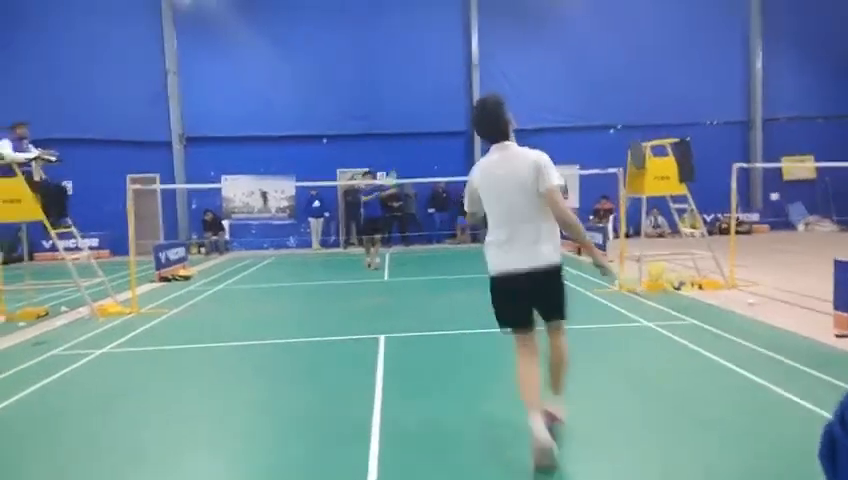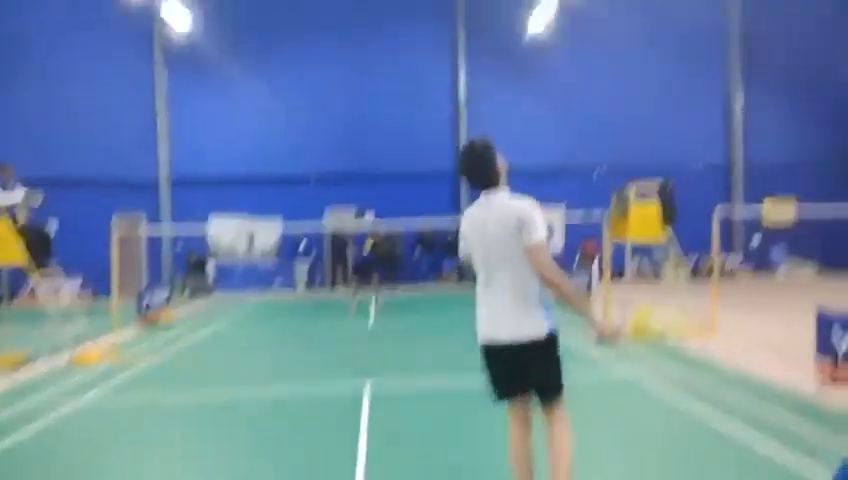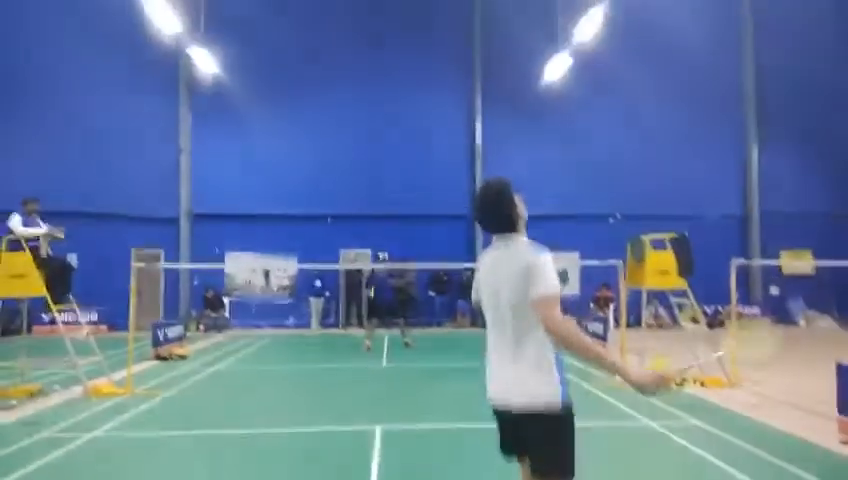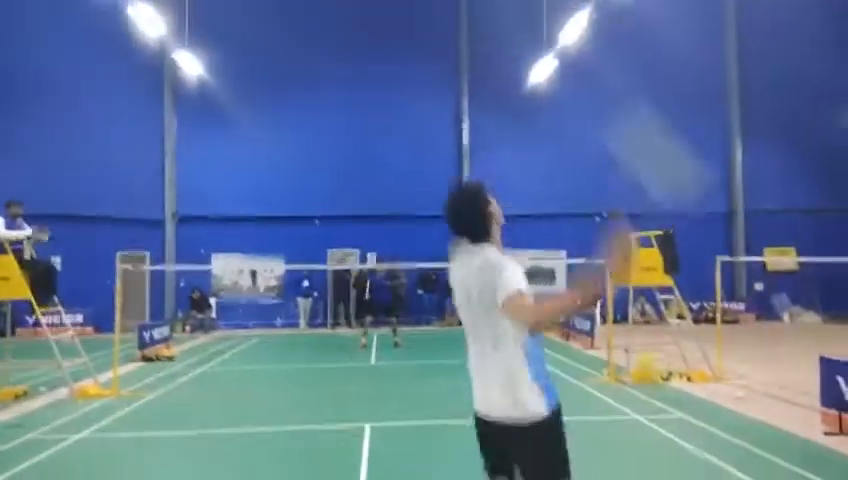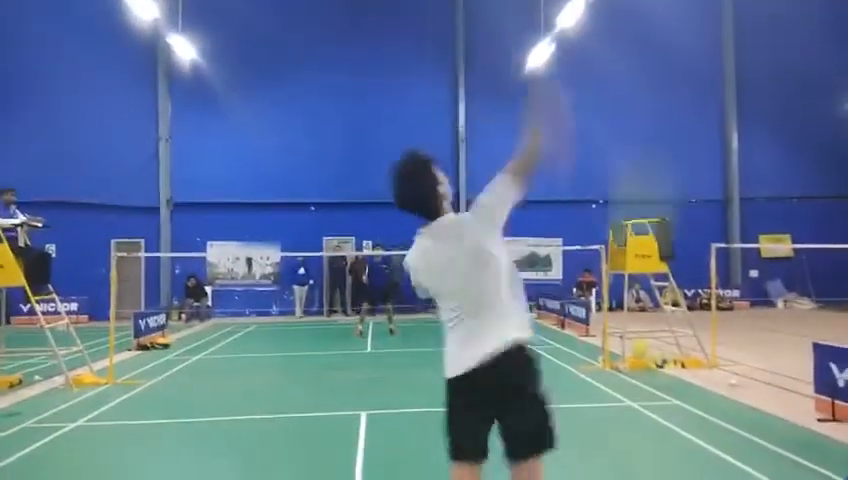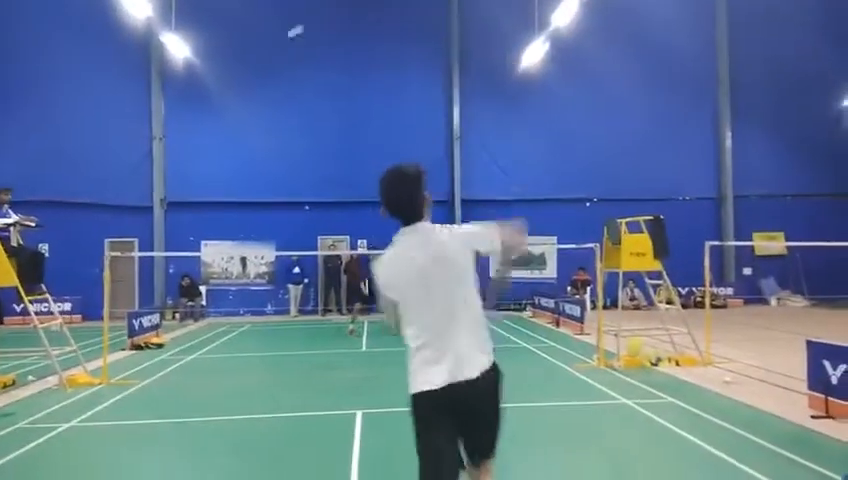
dt=0.2s
person 1, frame 1
left shoulder: (478, 172)
right shoulder: (536, 159)
left elbow: (472, 214)
right elbow: (560, 212)
right wrist: (593, 251)
left hip: (503, 270)
right hip: (543, 263)
left knee: (525, 344)
right knee: (555, 332)
left ankle: (538, 429)
right ankle: (554, 407)
person 1, frame 2
left shoulder: (470, 219)
right shoulder: (523, 209)
right elbow: (545, 271)
right wrist: (591, 316)
left hip: (492, 333)
right hip: (532, 328)
left knee: (518, 415)
right knee: (555, 411)
person 1, frame 3
left shoulder: (485, 264)
right shoulder: (533, 259)
right elbow: (555, 326)
right wrist: (625, 372)
left hip: (502, 393)
right hip: (541, 396)
person 1, frame 4
left shoulder: (459, 266)
right shoulder: (498, 266)
right elbow: (532, 320)
right wrist: (592, 286)
left hip: (488, 405)
right hip: (526, 405)
person 1, frame 5
left shoulder: (415, 261)
right shoulder: (477, 225)
right elbow: (520, 170)
right wrist: (536, 123)
left hip: (461, 370)
right hip: (509, 356)
person 1, frame 6
left shoulder: (384, 266)
right shoulder: (458, 238)
right elbow: (515, 240)
right wrist: (512, 238)
left hip: (427, 387)
right hip: (477, 374)
